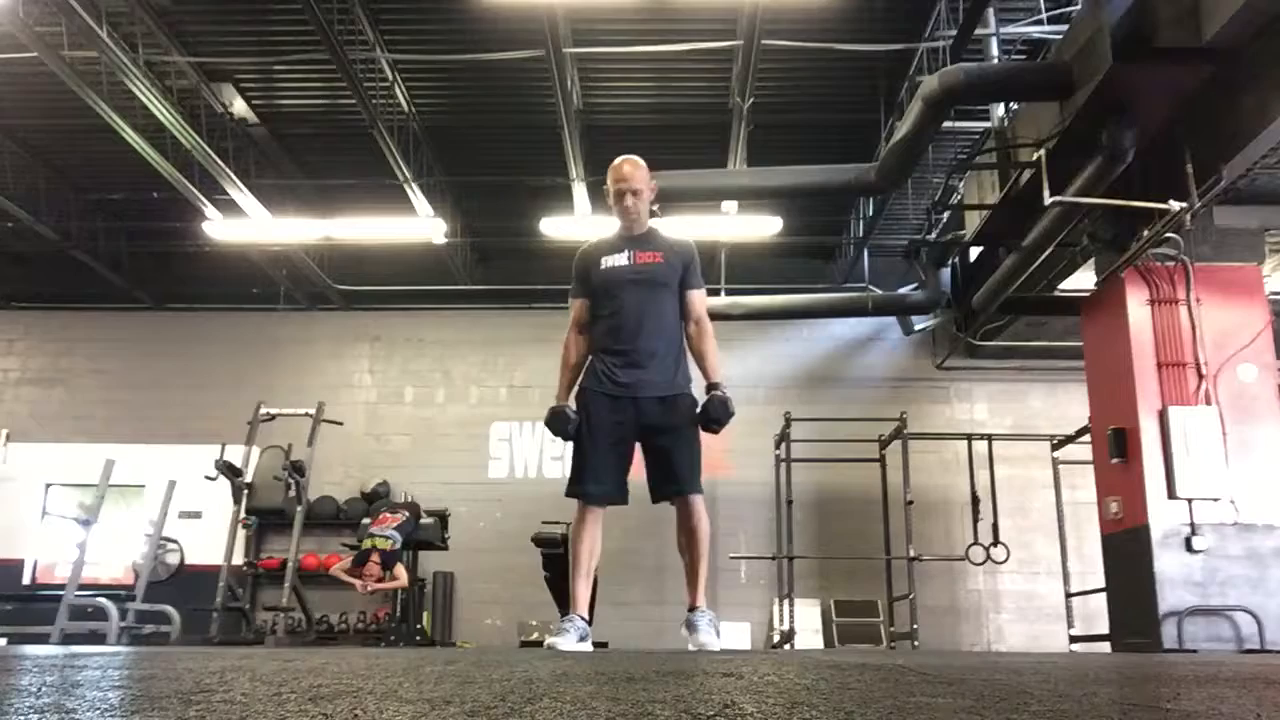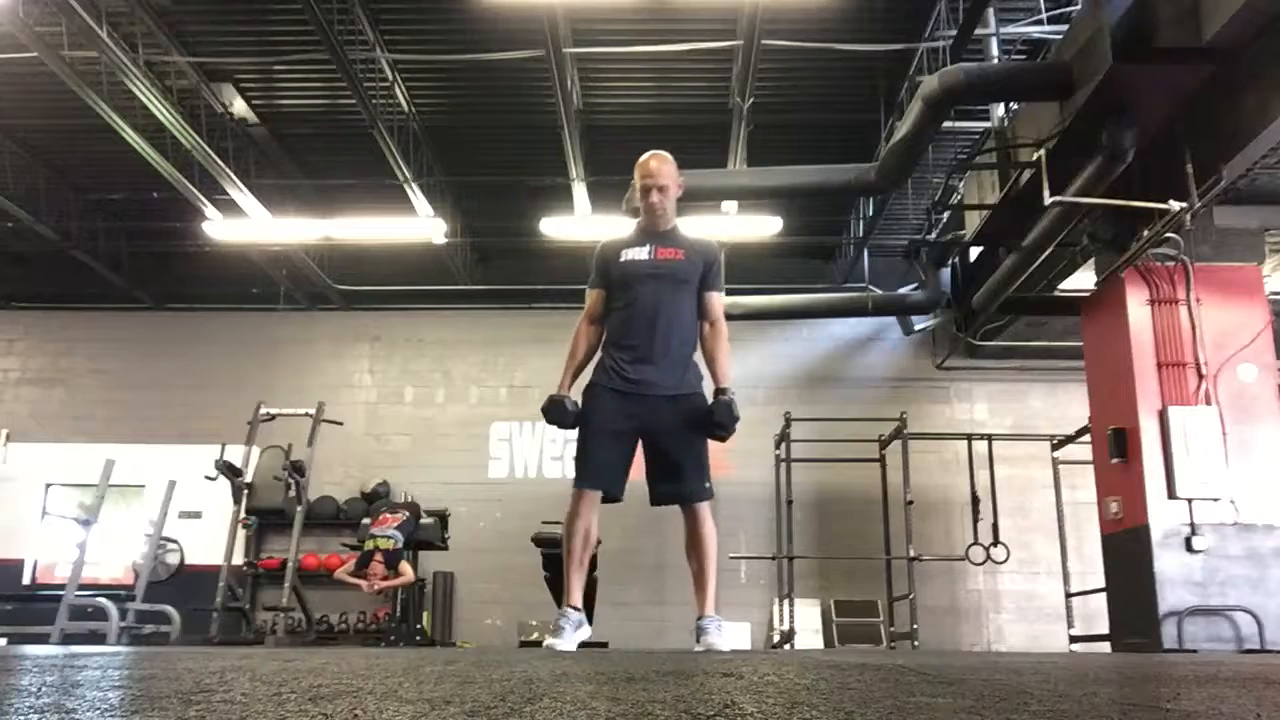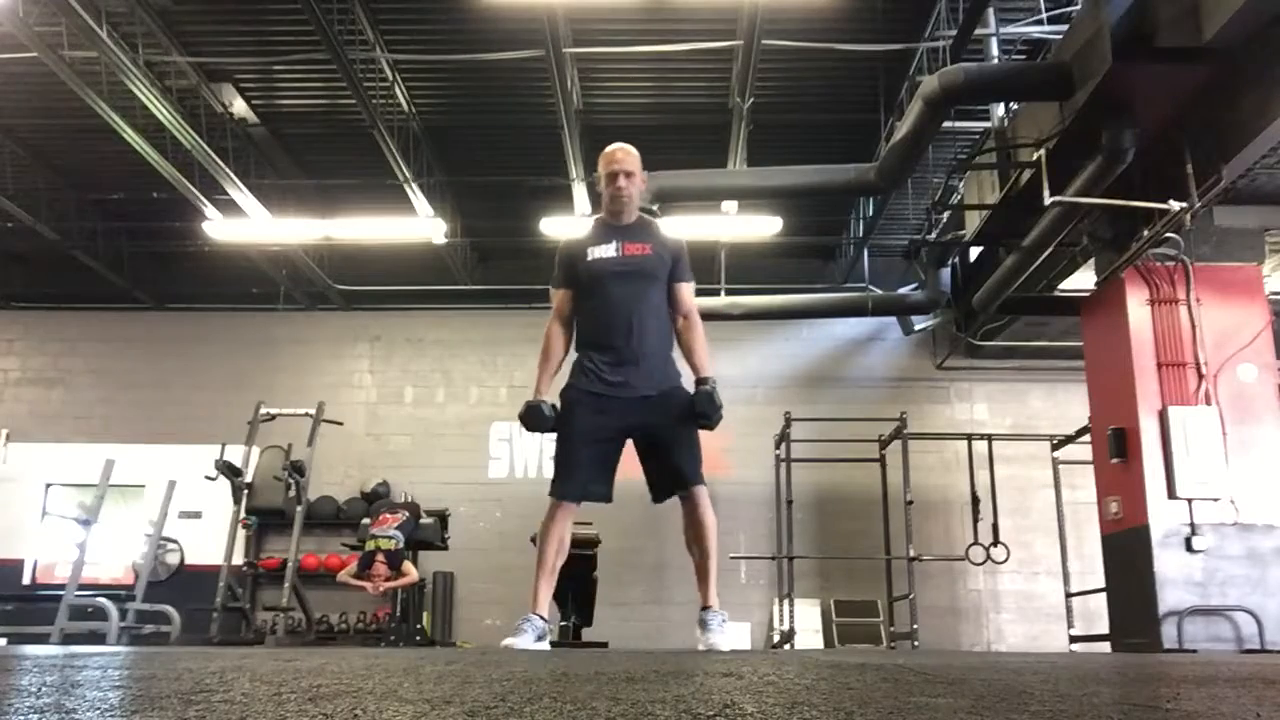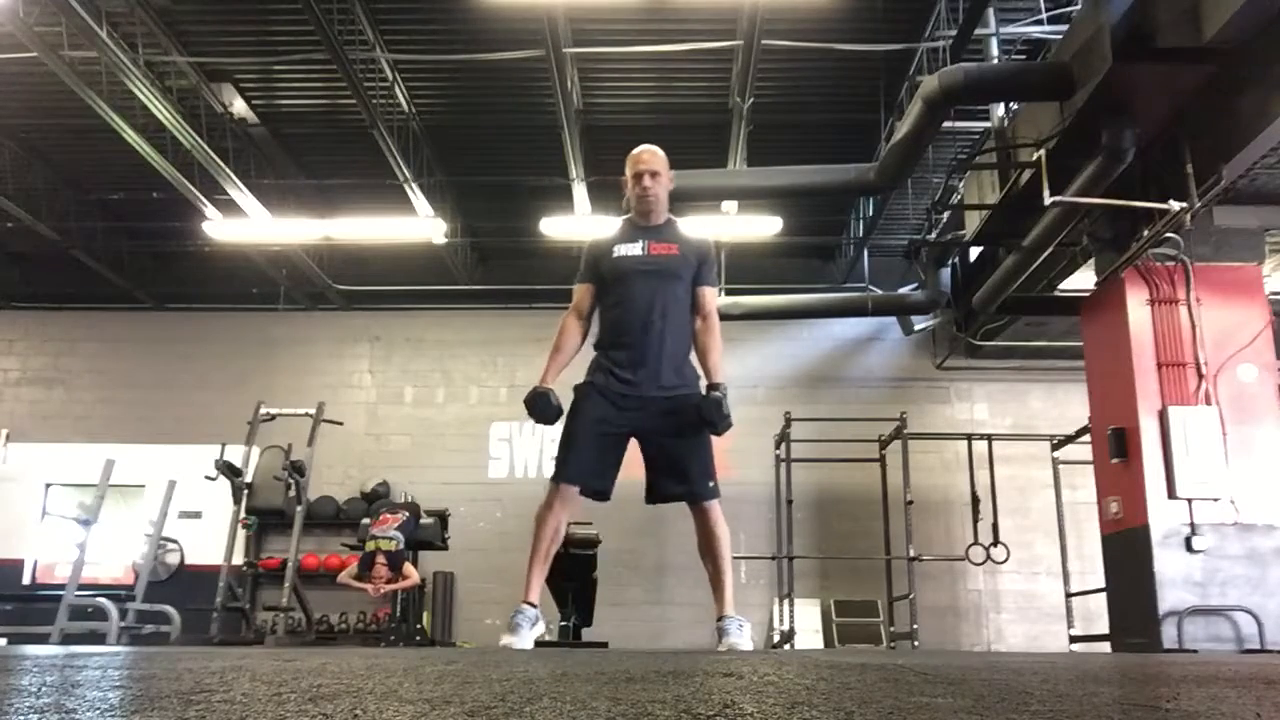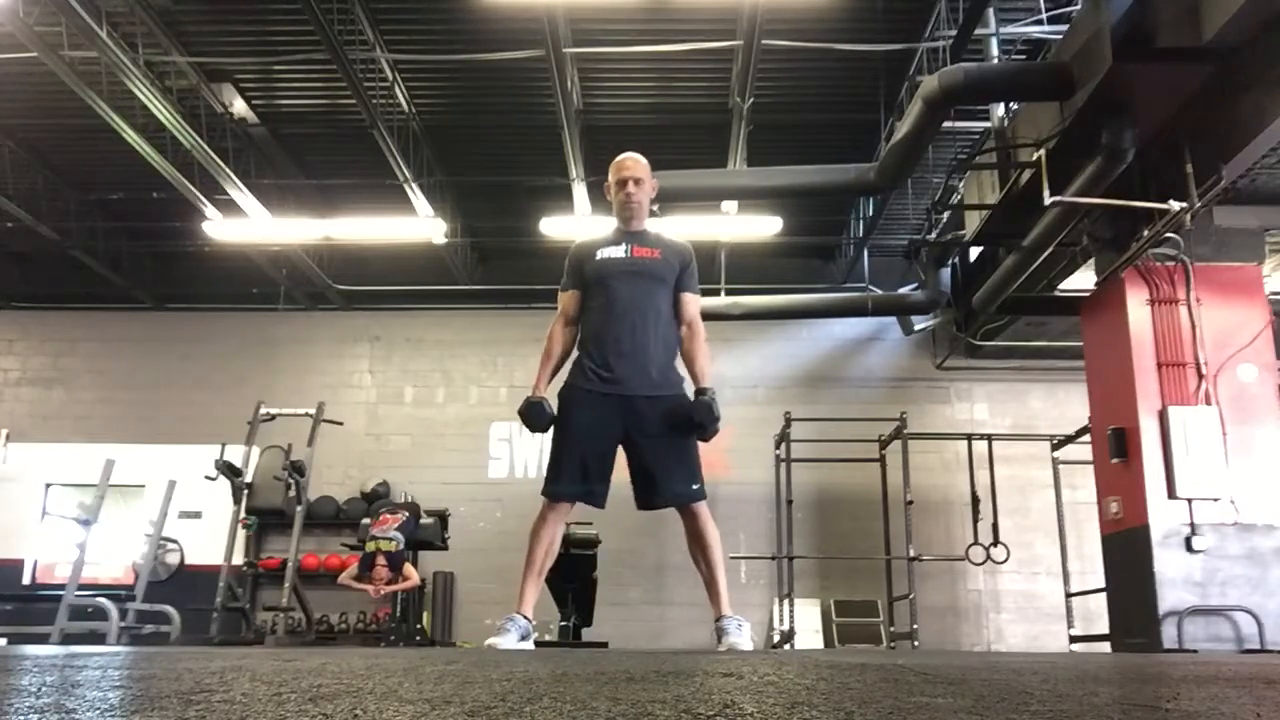
dt=0.4s
person 1, frame 1
left shoulder: (680, 252)
right shoulder: (591, 257)
left elbow: (698, 322)
right elbow: (578, 332)
left wrist: (715, 384)
right wrist: (562, 397)
left hip: (668, 394)
right hip: (604, 396)
left knee: (689, 498)
right knee: (592, 502)
left ankle: (698, 613)
right ankle: (577, 620)
person 1, frame 2
left shoulder: (702, 252)
right shoulder: (610, 251)
left elbow: (712, 325)
right elbow: (591, 322)
left wrist: (723, 389)
right wrist: (564, 385)
left hip: (677, 394)
right hip: (612, 388)
left knee: (696, 502)
right knee: (586, 492)
left ankle: (706, 621)
right ankle: (572, 614)
person 1, frame 3
left shoulder: (669, 246)
right shoulder: (576, 250)
left elbow: (686, 316)
right elbow: (560, 323)
left wrist: (705, 379)
right wrist: (540, 390)
left hip: (659, 390)
right hip: (592, 393)
left knee: (695, 491)
right knee: (564, 500)
left ankle: (710, 614)
right ankle: (537, 620)
person 1, frame 4
left shoulder: (696, 248)
right shoulder: (601, 249)
left elbow: (706, 320)
right elbow: (578, 317)
left wrist: (716, 385)
right wrist: (545, 380)
left hip: (674, 393)
right hip: (606, 389)
left knee: (705, 500)
right knee: (563, 489)
left ankle: (728, 619)
right ankle: (529, 610)
person 1, frame 5
left shoulder: (677, 253)
right shoulder: (585, 253)
left elbow: (690, 326)
right elbow: (565, 324)
left wrist: (704, 389)
right wrist: (539, 387)
left hip: (659, 395)
right hip: (590, 394)
left knee: (692, 502)
right knee: (558, 501)
left ankle: (726, 619)
right ankle: (520, 620)
